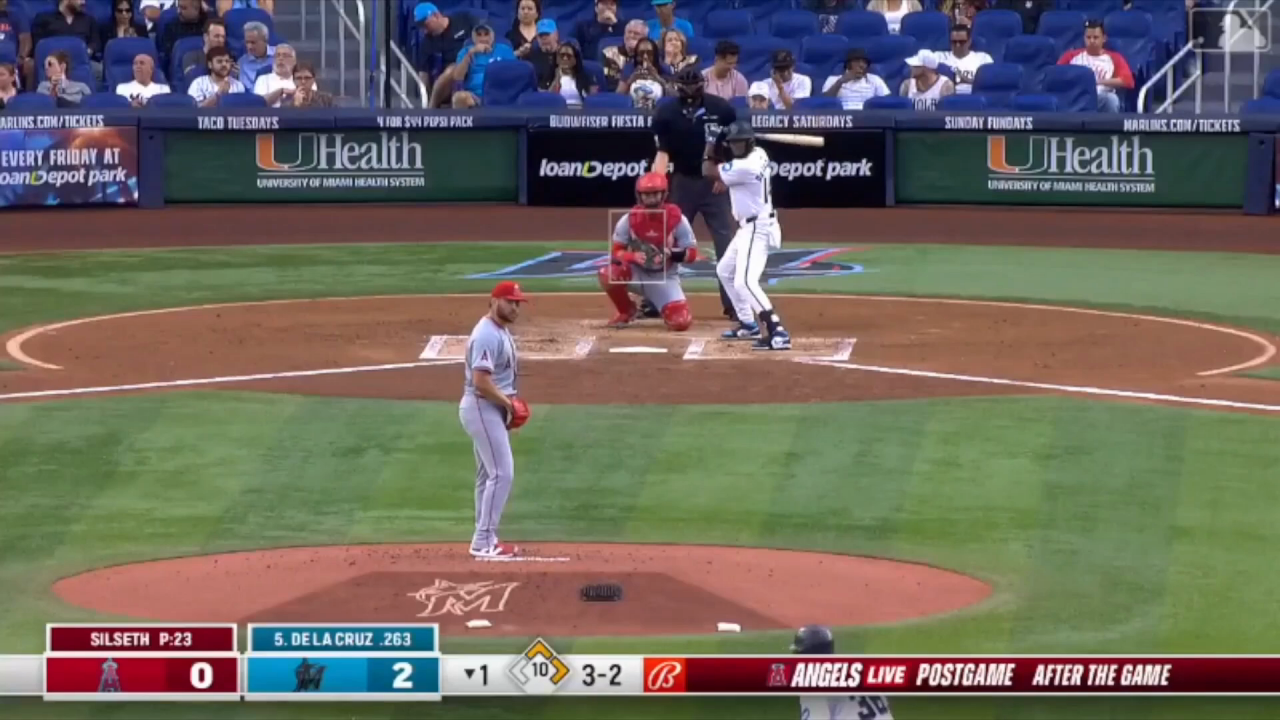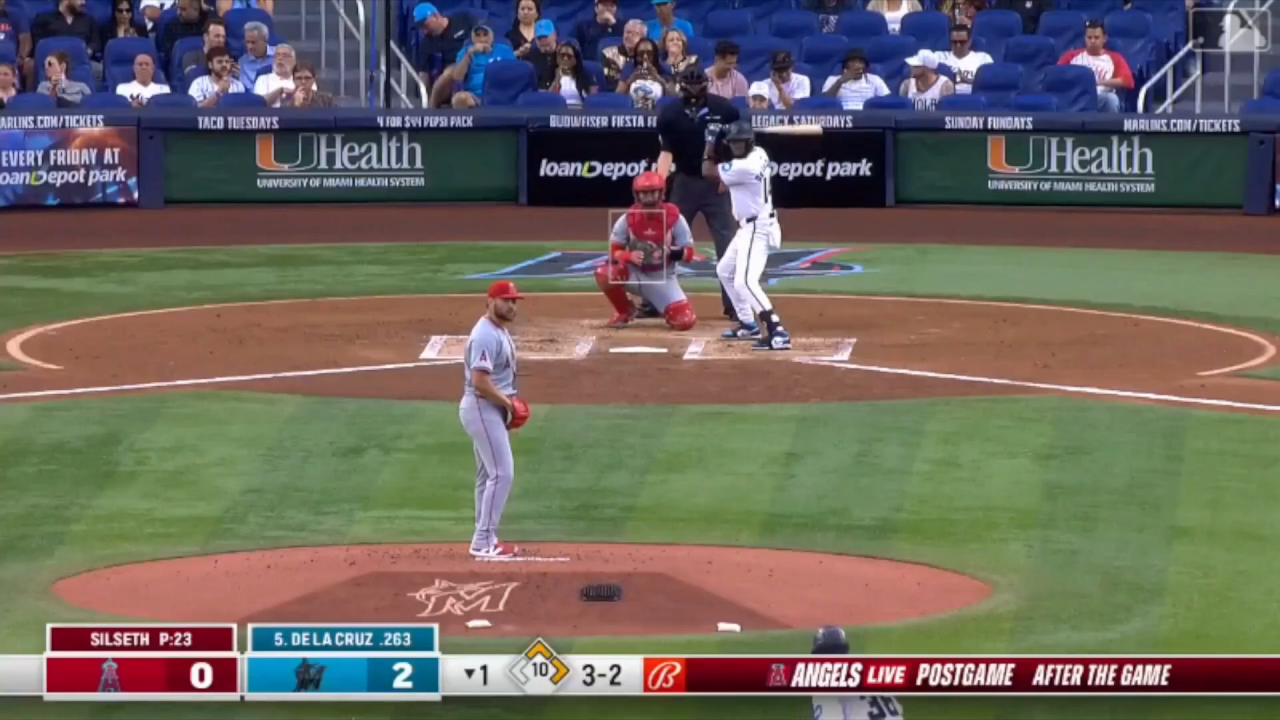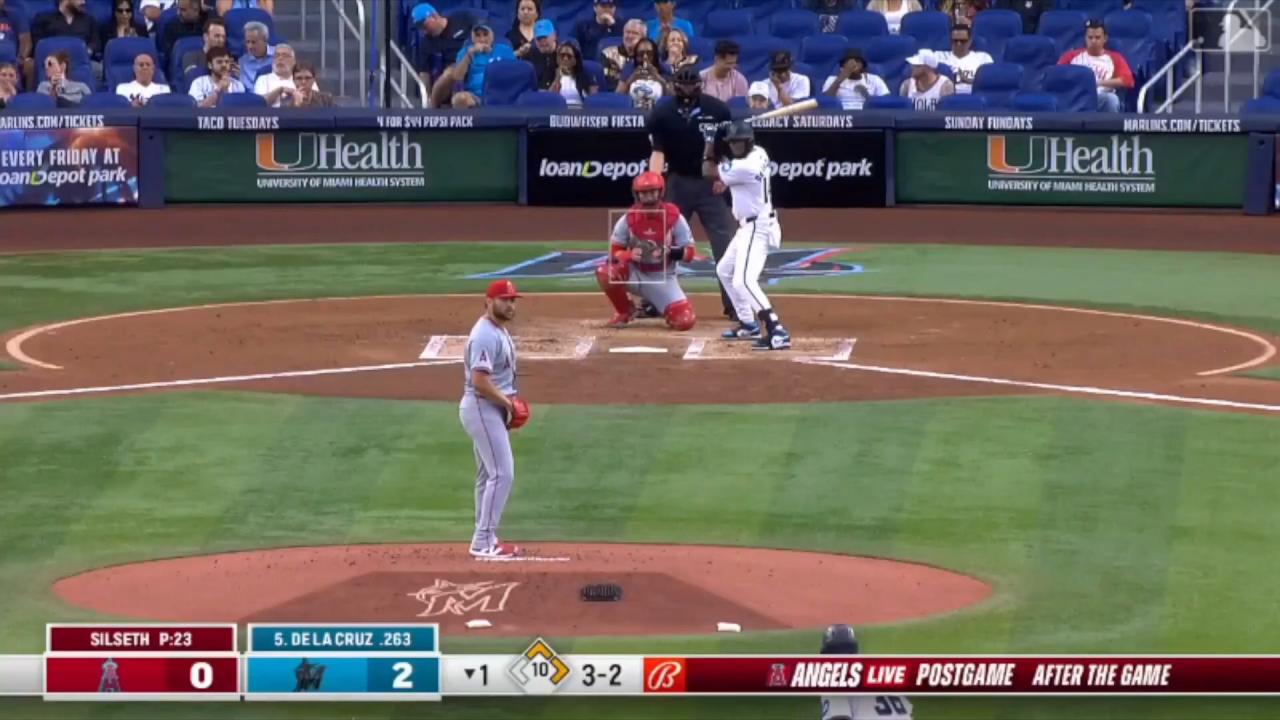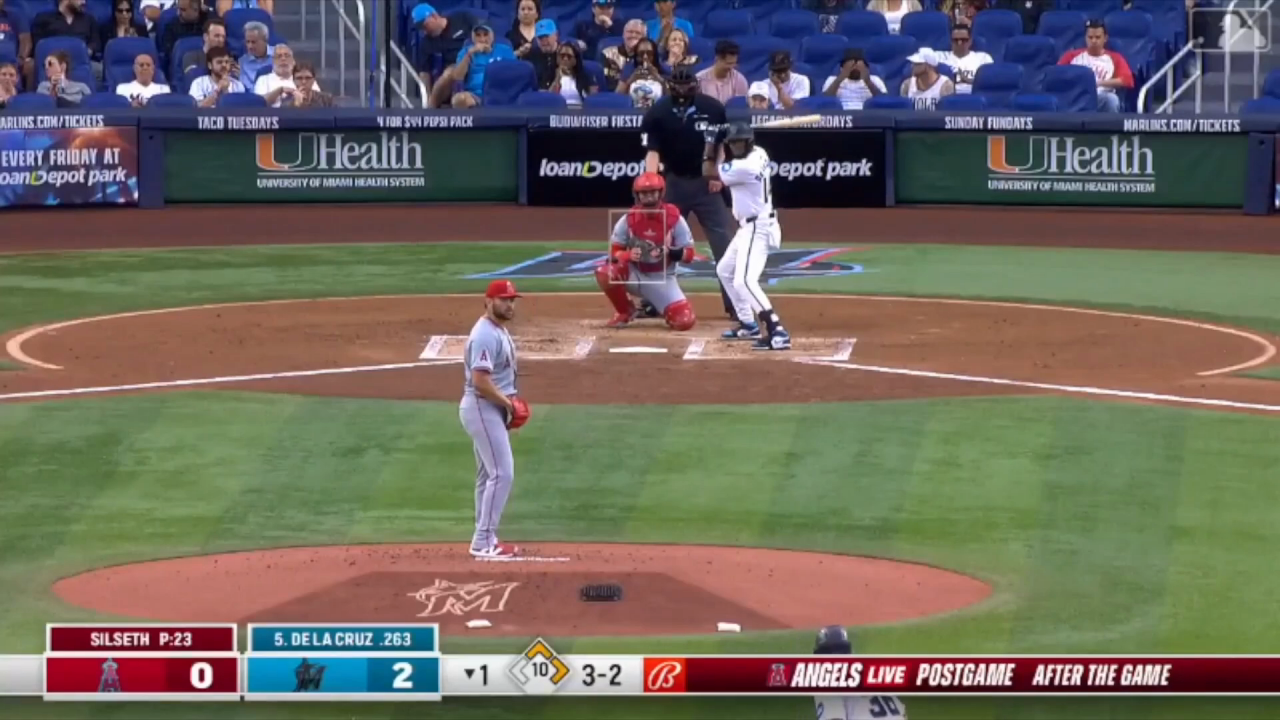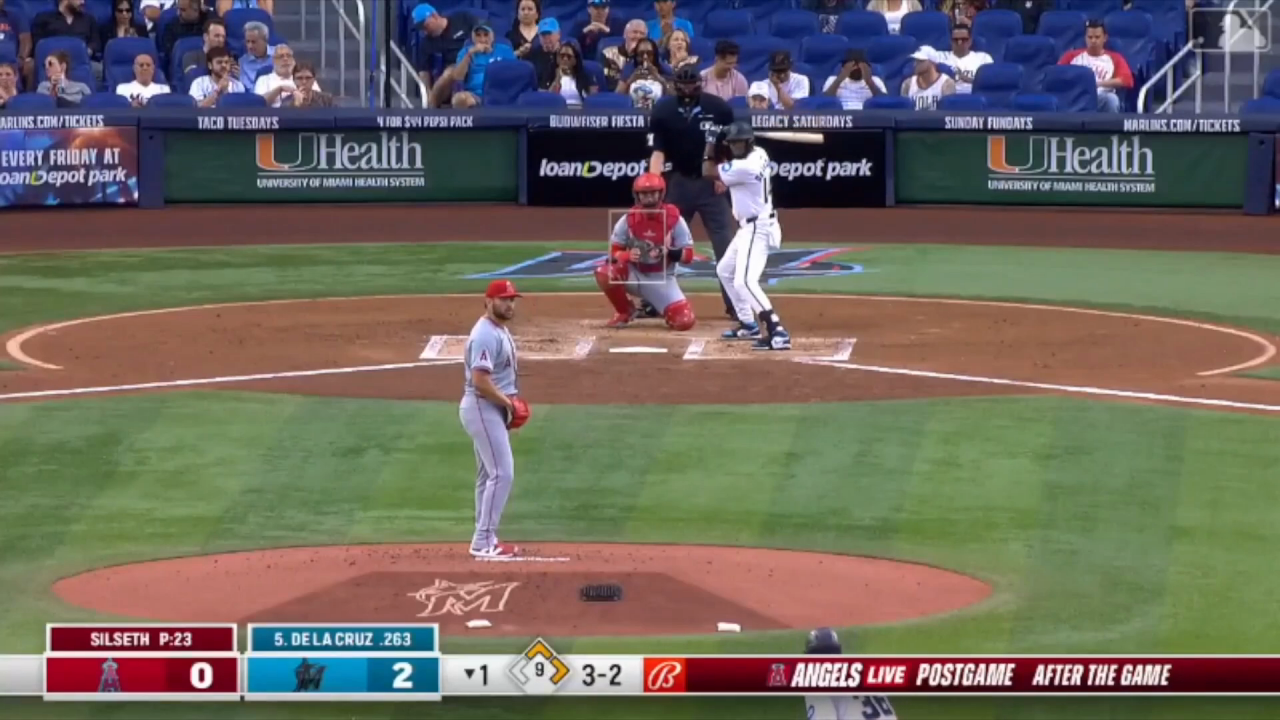
dt=0.2s
person 1, frame 1
left shoulder: (501, 331)
right shoulder: (487, 335)
right elbow: (480, 381)
left wrist: (510, 403)
right wrist: (510, 403)
left hip: (491, 409)
right hip: (482, 409)
left knee: (489, 474)
right knee: (502, 473)
left ankle: (485, 539)
right ankle: (483, 542)
person 1, frame 2
left shoulder: (500, 330)
right shoulder: (485, 335)
right elbow: (480, 381)
left wrist: (510, 403)
right wrist: (509, 403)
left hip: (491, 409)
right hip: (482, 409)
left knee: (489, 475)
right knee: (502, 473)
left ankle: (485, 539)
right ankle: (483, 542)
person 1, frame 3
left shoulder: (500, 331)
right shoulder: (485, 335)
right elbow: (480, 381)
left wrist: (510, 405)
right wrist: (510, 404)
left hip: (491, 409)
right hip: (482, 409)
left knee: (489, 475)
right knee: (502, 473)
left ankle: (485, 539)
right ankle: (483, 542)
person 1, frame 4
left shoulder: (500, 330)
right shoulder: (485, 335)
right elbow: (480, 382)
left wrist: (510, 404)
right wrist: (510, 404)
left hip: (491, 410)
right hip: (482, 409)
left knee: (489, 474)
right knee: (502, 474)
left ankle: (485, 539)
right ankle: (483, 542)
person 1, frame 5
left shoulder: (500, 330)
right shoulder: (485, 335)
right elbow: (480, 381)
left wrist: (510, 403)
right wrist: (510, 403)
left hip: (492, 409)
right hip: (482, 409)
left knee: (489, 475)
right knee: (502, 474)
left ankle: (486, 539)
right ankle: (483, 542)
person 2, frame 1
left shoulder: (721, 108)
right shoulder: (666, 113)
right elbow: (663, 151)
left hip: (714, 182)
right hip: (682, 181)
left knee: (726, 242)
left ankle: (733, 304)
person 2, frame 2
left shoulder: (725, 108)
right shoulder: (670, 113)
right elbow: (667, 151)
right wrist: (660, 180)
left hip: (716, 182)
right hip: (684, 182)
left knee: (727, 243)
left ankle: (734, 304)
person 2, frame 3
left shoulder: (716, 108)
right shoulder: (662, 113)
right elbow: (658, 151)
left hip: (709, 182)
right hip: (677, 182)
left knee: (723, 242)
left ankle: (733, 303)
person 2, frame 4
left shoulder: (712, 107)
right shoulder: (657, 112)
right elbow: (653, 151)
left hip: (706, 181)
right hip: (674, 181)
left knee: (722, 241)
left ankle: (734, 302)
person 2, frame 5
left shoulder: (718, 107)
right shoulder: (663, 112)
right elbow: (658, 152)
left hip: (711, 182)
right hip: (679, 181)
left knee: (725, 242)
left ankle: (735, 303)
person 3, frame 1
left shoulder: (745, 167)
right shoulder: (758, 154)
left elbow: (708, 171)
right elbow: (730, 159)
left hip: (757, 229)
right hip: (749, 227)
left knee: (744, 281)
right knee: (725, 271)
left ankle: (777, 332)
right ankle: (748, 324)
person 3, frame 2
left shoulder: (745, 167)
right shoulder: (758, 154)
left elbow: (708, 171)
right elbow: (725, 165)
left wrist: (710, 144)
right wrist: (718, 143)
left hip: (757, 229)
right hip: (749, 227)
left knee: (744, 281)
right knee: (725, 271)
left ankle: (777, 333)
right ankle: (749, 324)
person 3, frame 3
left shoulder: (745, 167)
right shoulder: (759, 153)
left elbow: (709, 172)
right elbow: (728, 161)
right wrist: (719, 145)
left hip: (757, 228)
right hip: (750, 226)
left knee: (743, 280)
right knee: (725, 270)
left ankle: (777, 332)
right ankle: (748, 324)
person 3, frame 4
left shoulder: (745, 167)
right shoulder: (758, 154)
left elbow: (709, 172)
right elbow: (730, 159)
left wrist: (710, 144)
left hip: (757, 229)
right hip: (749, 227)
left knee: (743, 281)
right knee: (725, 270)
left ankle: (777, 332)
right ankle: (748, 324)
person 3, frame 5
left shoulder: (745, 167)
right shoulder: (758, 154)
left elbow: (708, 171)
right elbow: (729, 161)
right wrist: (721, 147)
left hip: (757, 229)
right hip: (749, 227)
left knee: (744, 281)
right knee: (725, 271)
left ankle: (778, 332)
right ankle: (749, 324)
person 4, frame 1
left shoulder: (677, 219)
right shoulder: (629, 219)
left elbow: (692, 255)
right elbow: (615, 252)
left wrist: (670, 254)
right wrist: (634, 256)
left hip: (665, 278)
right hip: (637, 274)
left knee: (681, 321)
right knee: (607, 274)
left ankle: (658, 305)
right ankle: (627, 312)
person 4, frame 2
left shoulder: (675, 218)
right shoulder: (627, 219)
left elbow: (689, 254)
right elbow: (613, 252)
left wrist: (668, 252)
right wrist: (630, 256)
left hip: (663, 278)
right hip: (635, 275)
left knee: (685, 321)
right knee: (604, 273)
left ankle: (657, 305)
right ankle: (625, 312)
person 4, frame 3
left shoulder: (674, 218)
right shoulder: (628, 219)
left elbow: (689, 254)
right elbow: (614, 252)
left wrist: (668, 251)
right wrist: (629, 255)
left hip: (663, 279)
right hip: (635, 275)
left knee: (684, 321)
right knee: (605, 273)
left ankle: (657, 305)
right ankle: (626, 312)
person 4, frame 4
left shoulder: (675, 219)
right shoulder: (627, 220)
left elbow: (689, 255)
right elbow: (613, 253)
left wrist: (667, 251)
right wrist: (629, 255)
left hip: (662, 279)
right hip: (634, 275)
left knee: (684, 321)
right knee: (604, 272)
left ankle: (657, 306)
right ankle: (626, 312)
person 4, frame 5
left shoulder: (674, 219)
right shoulder: (627, 220)
left elbow: (688, 256)
right elbow: (613, 253)
left wrist: (666, 252)
right wrist: (628, 256)
left hip: (662, 279)
right hip: (634, 276)
left knee: (684, 321)
right knee: (604, 272)
left ankle: (657, 307)
right ankle: (626, 312)
